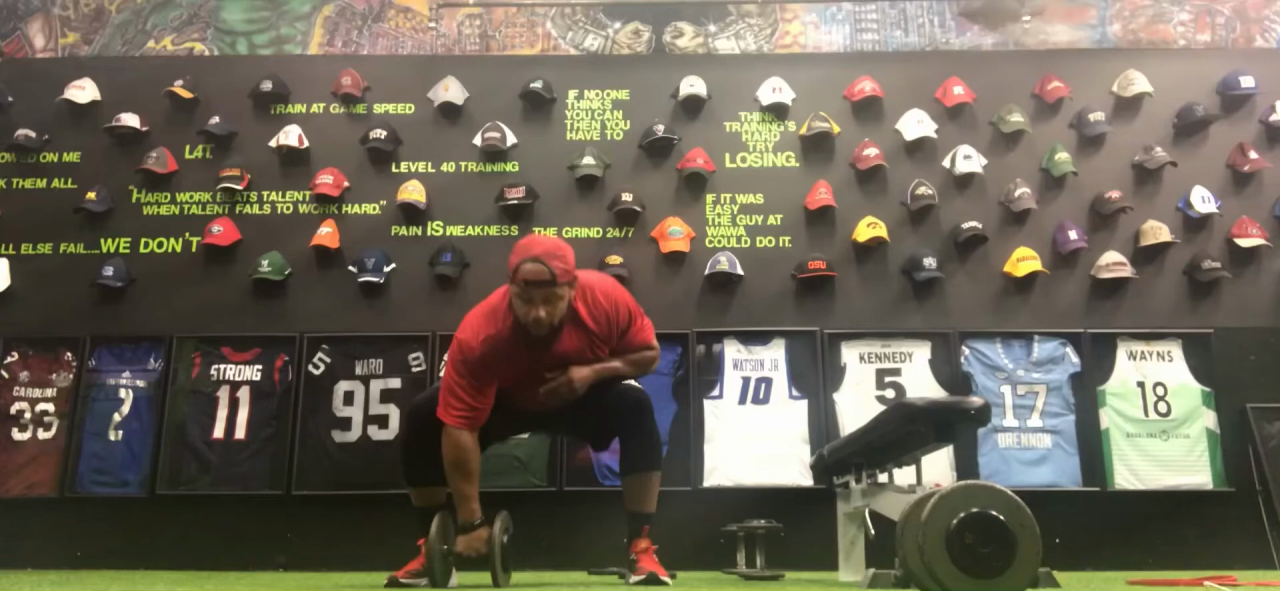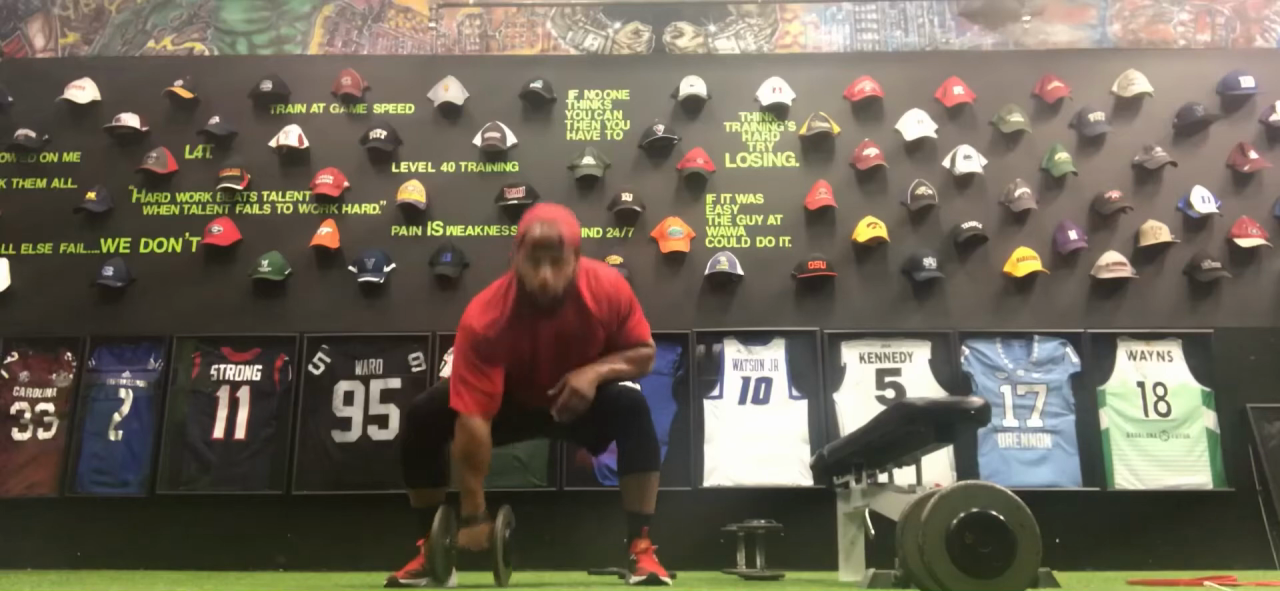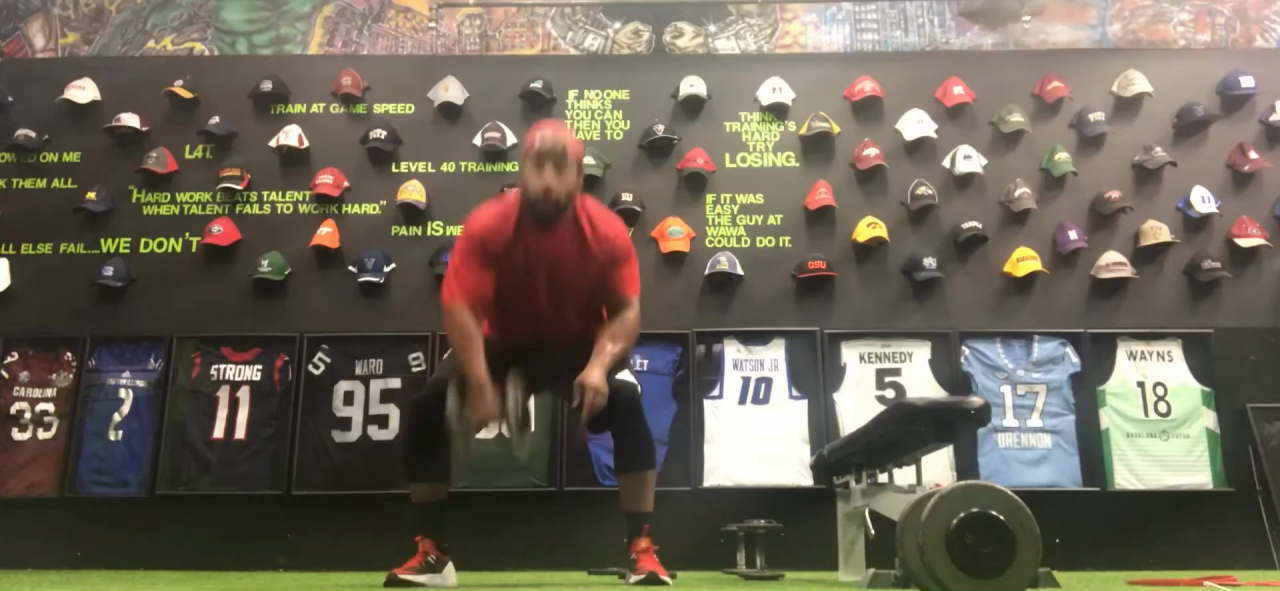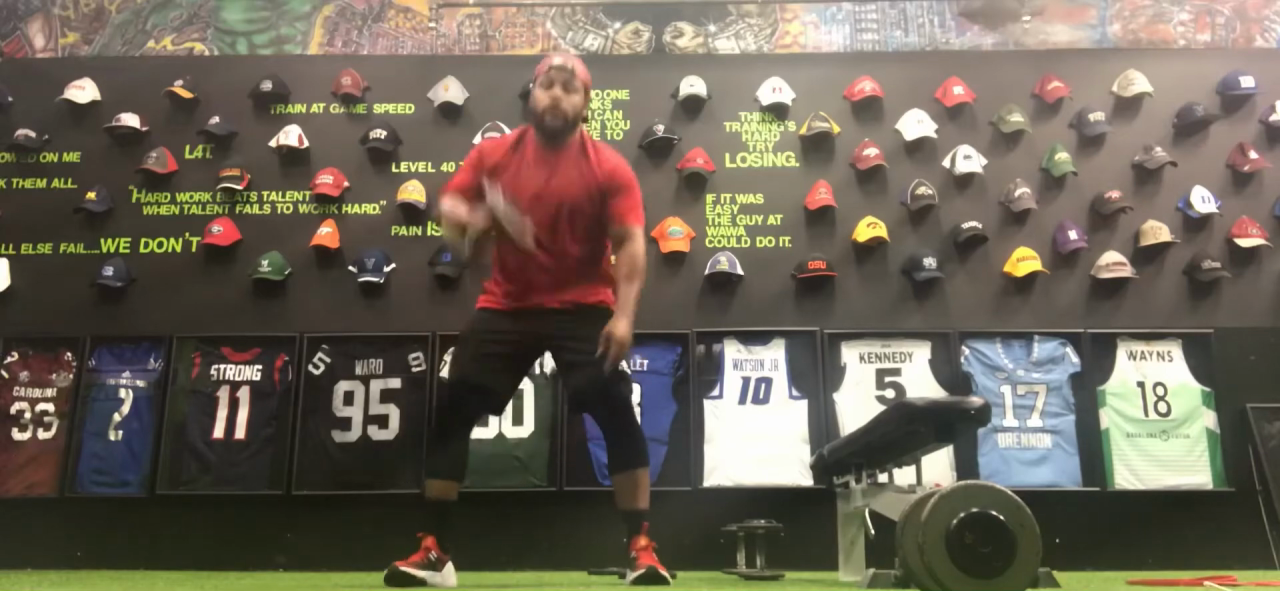
dt=0.2s
person 1, frame 1
left shoulder: (607, 300)
right shoulder: (478, 334)
left elbow: (648, 352)
right elbow: (459, 431)
left wrist: (593, 370)
right wrist: (469, 522)
left hip: (581, 395)
right hip: (506, 400)
left knee: (635, 409)
right knee: (420, 421)
left ankle: (641, 552)
person 1, frame 2
left shoulder: (609, 290)
right shoulder: (485, 317)
left elbow: (643, 351)
right elbow: (471, 421)
left wrist: (593, 372)
right wrist: (473, 515)
left hip: (579, 392)
right hip: (507, 402)
left knee: (632, 410)
right knee: (420, 418)
left ankle: (642, 552)
right ankle: (430, 554)
person 1, frame 3
left shoulder: (606, 232)
right shoulder: (487, 228)
left elbow: (626, 312)
right elbow: (459, 311)
left wrist: (598, 367)
right wrist: (480, 388)
left hip: (580, 345)
right hip: (506, 346)
left knee: (626, 407)
right knee: (427, 412)
left ankle: (642, 550)
right ankle: (431, 553)
person 1, frame 4
left shoulder: (607, 168)
right shoulder: (496, 152)
left elbow: (630, 245)
right elbow: (449, 203)
left wrist: (624, 315)
right wrist: (470, 219)
left hip: (583, 307)
right hip: (505, 307)
left knee: (616, 409)
right knee: (454, 412)
